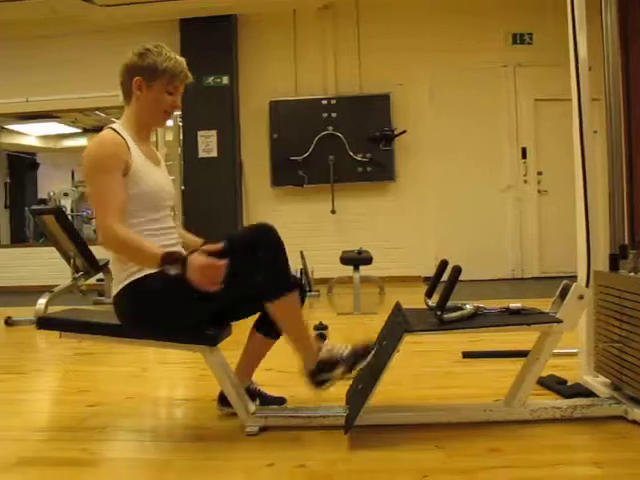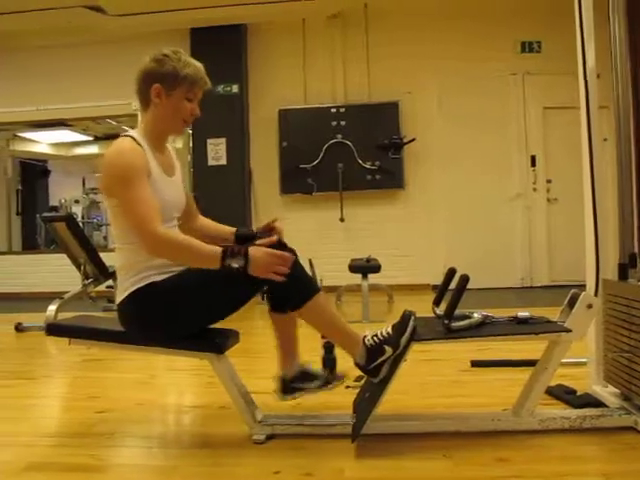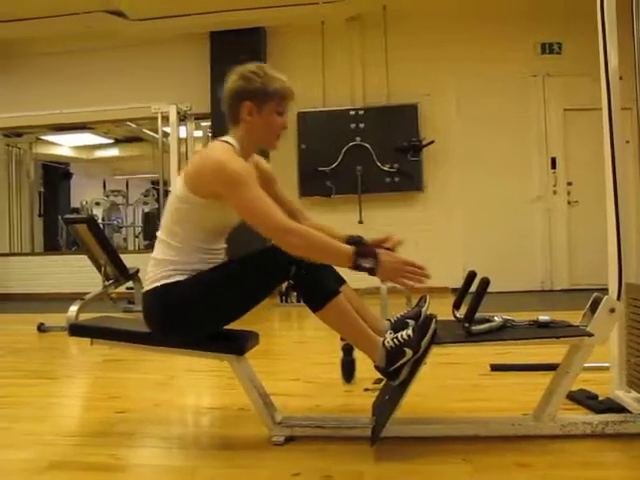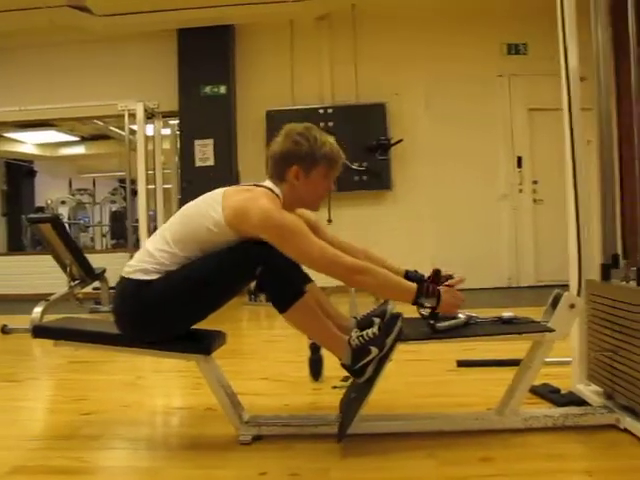
dt=0.4s
person 1, frame 1
left shoulder: (148, 150)
right shoulder: (107, 146)
right elbow: (111, 232)
left wrist: (208, 249)
right wrist: (178, 264)
left hip: (175, 285)
right hip: (144, 295)
left knee: (287, 287)
right knee: (261, 240)
right ankle: (314, 361)
person 1, frame 2
left shoulder: (169, 155)
right shoulder: (125, 155)
left elbow: (191, 223)
right elbow: (155, 239)
left wrist: (245, 238)
right wrist: (239, 259)
left hip: (173, 290)
right hip: (146, 303)
left knee: (274, 252)
right knee: (277, 263)
left ankle: (291, 370)
right ankle: (363, 352)
person 1, frame 3
left shoulder: (253, 166)
right shoulder: (222, 162)
left elbow: (301, 219)
right elbow: (286, 234)
left wrist: (362, 245)
right wrist: (369, 261)
left hip: (196, 289)
right hip: (170, 301)
left knee: (307, 255)
right knee: (290, 258)
left ankle: (384, 332)
right ankle: (384, 354)
person 1, frame 4
left shoulder: (287, 209)
right shoulder: (265, 210)
left elbow: (354, 255)
right elbow: (350, 272)
left wrist: (418, 280)
right wrist: (429, 296)
left hip: (160, 293)
right hip: (141, 302)
left knee: (274, 261)
right knee: (264, 258)
left ankle: (351, 332)
right ankle: (351, 353)
